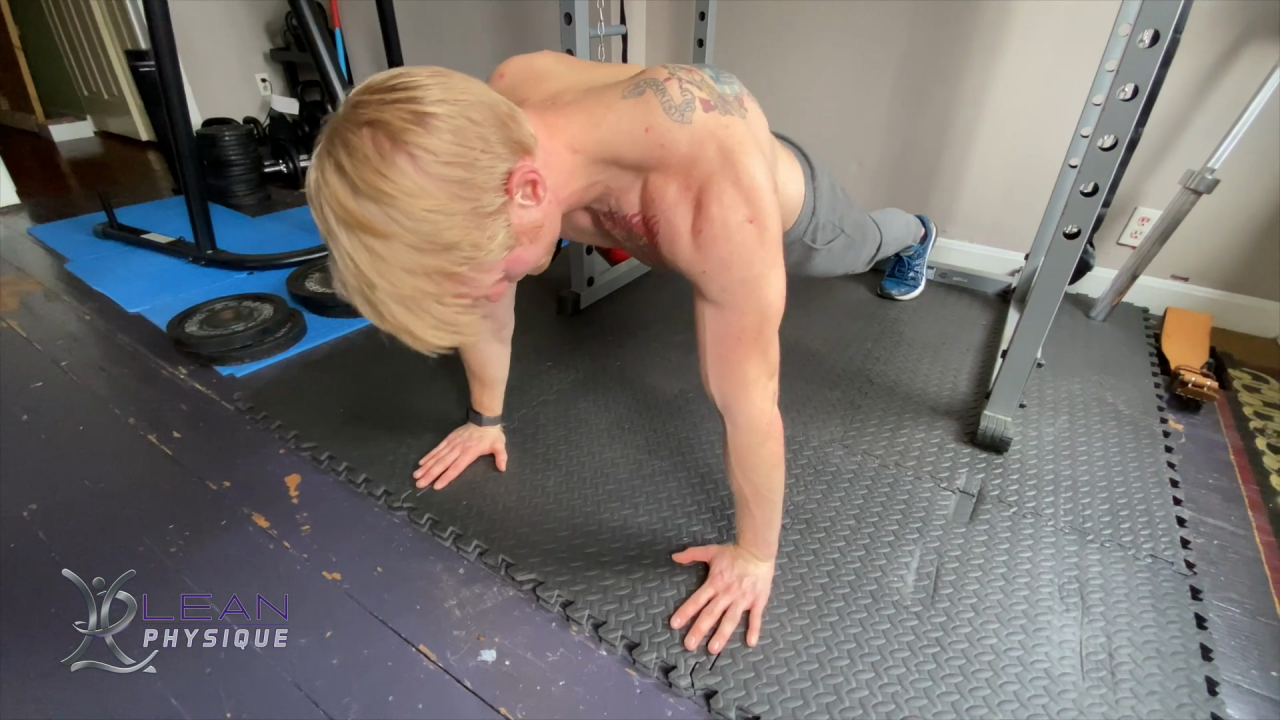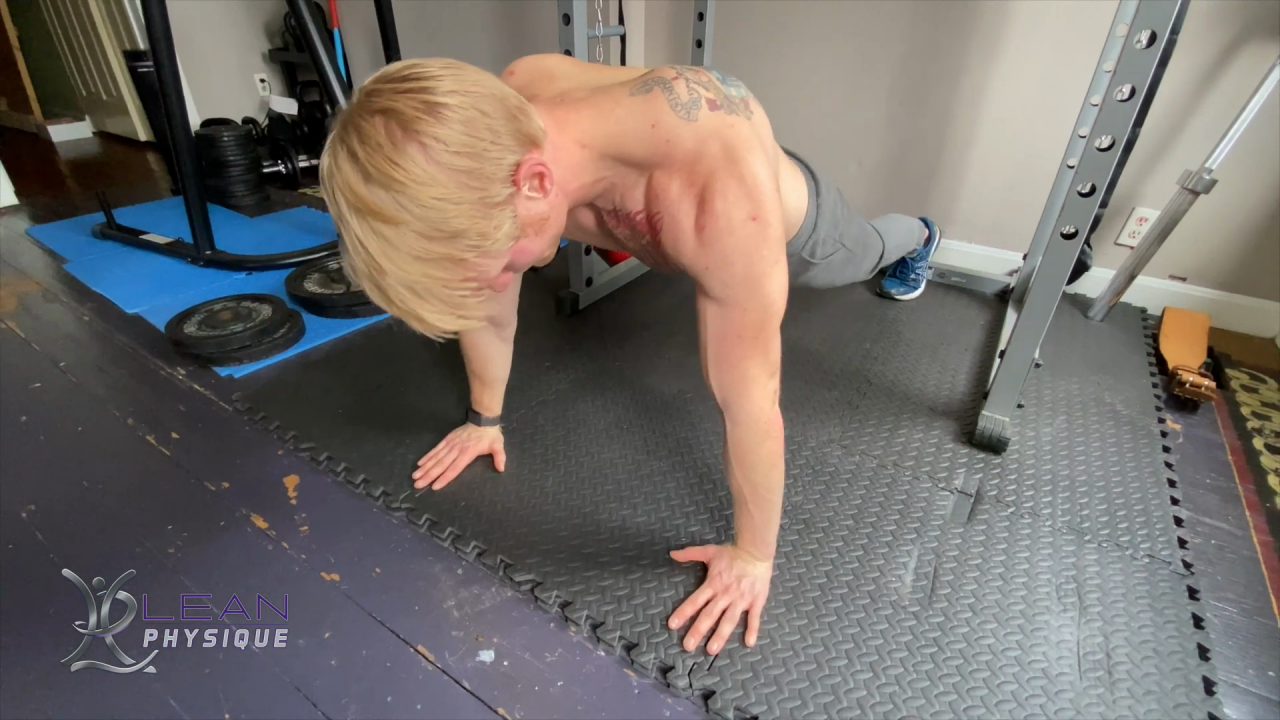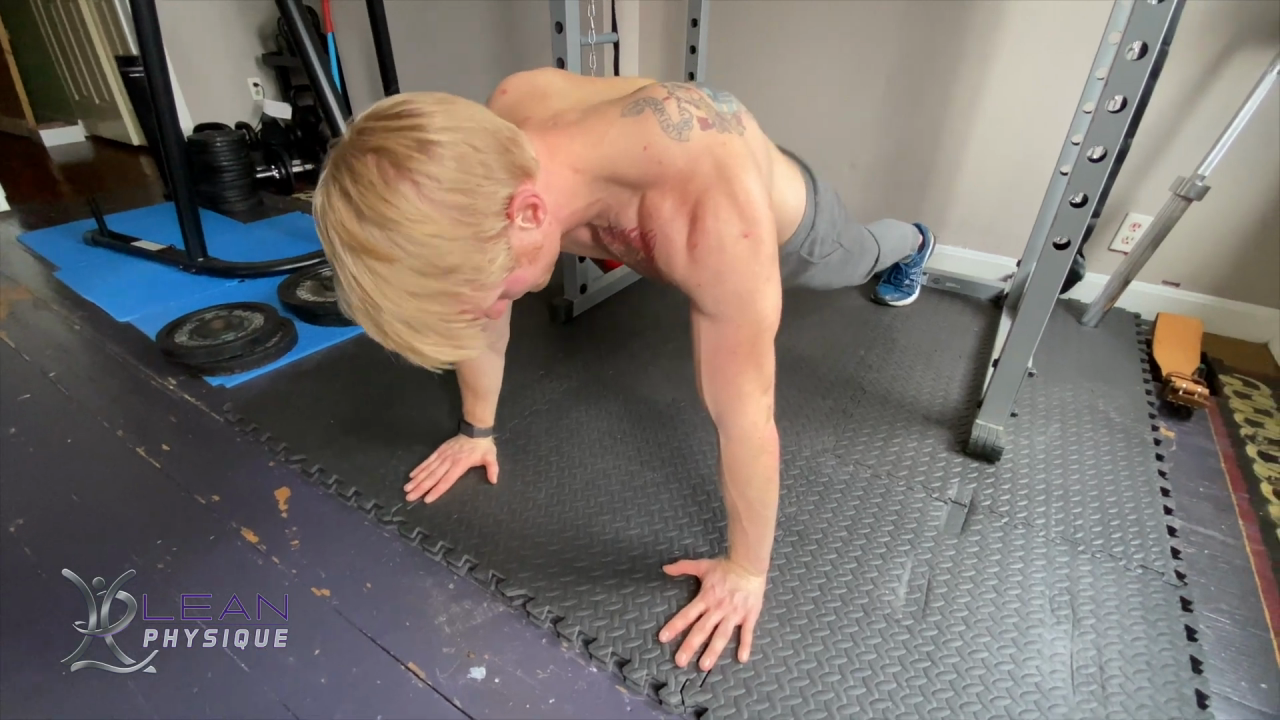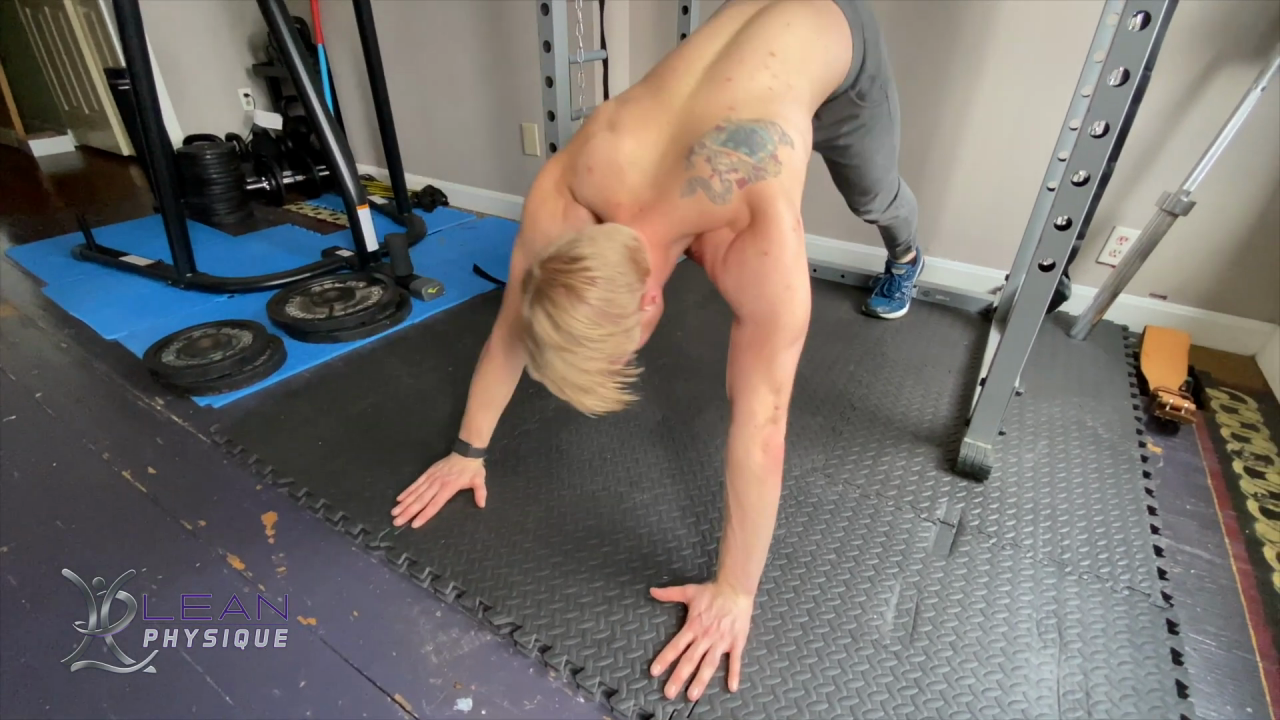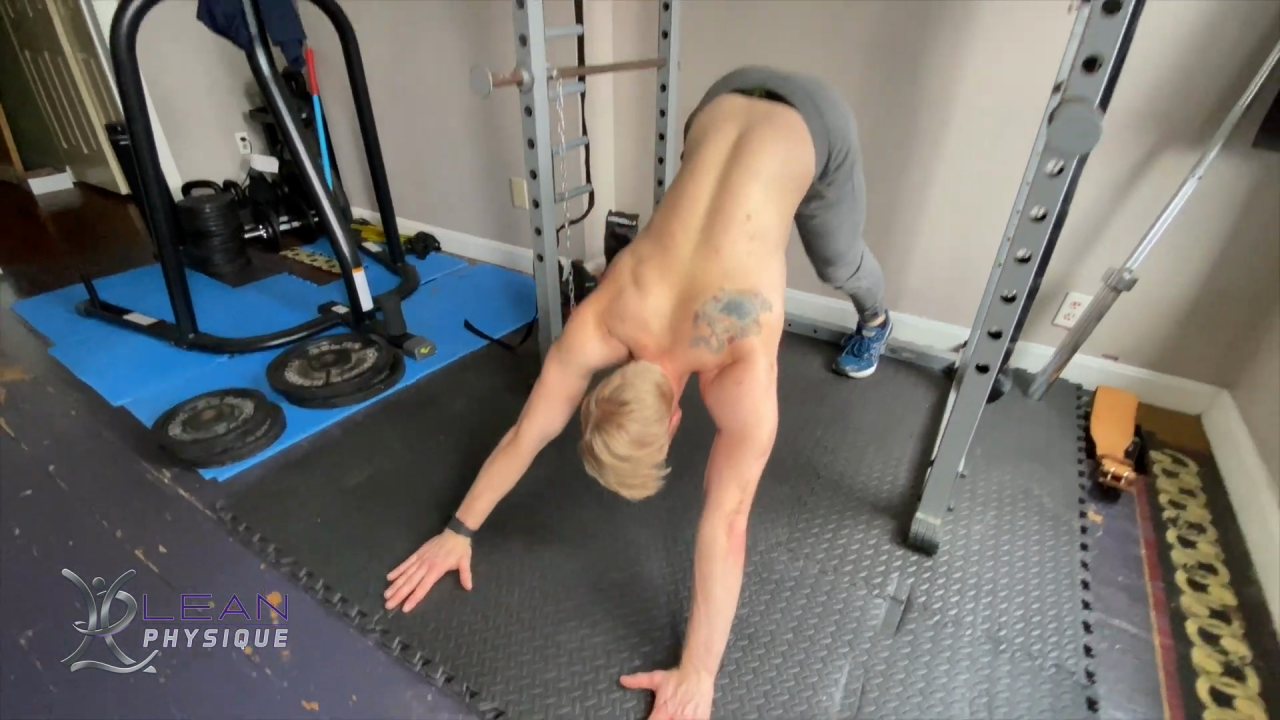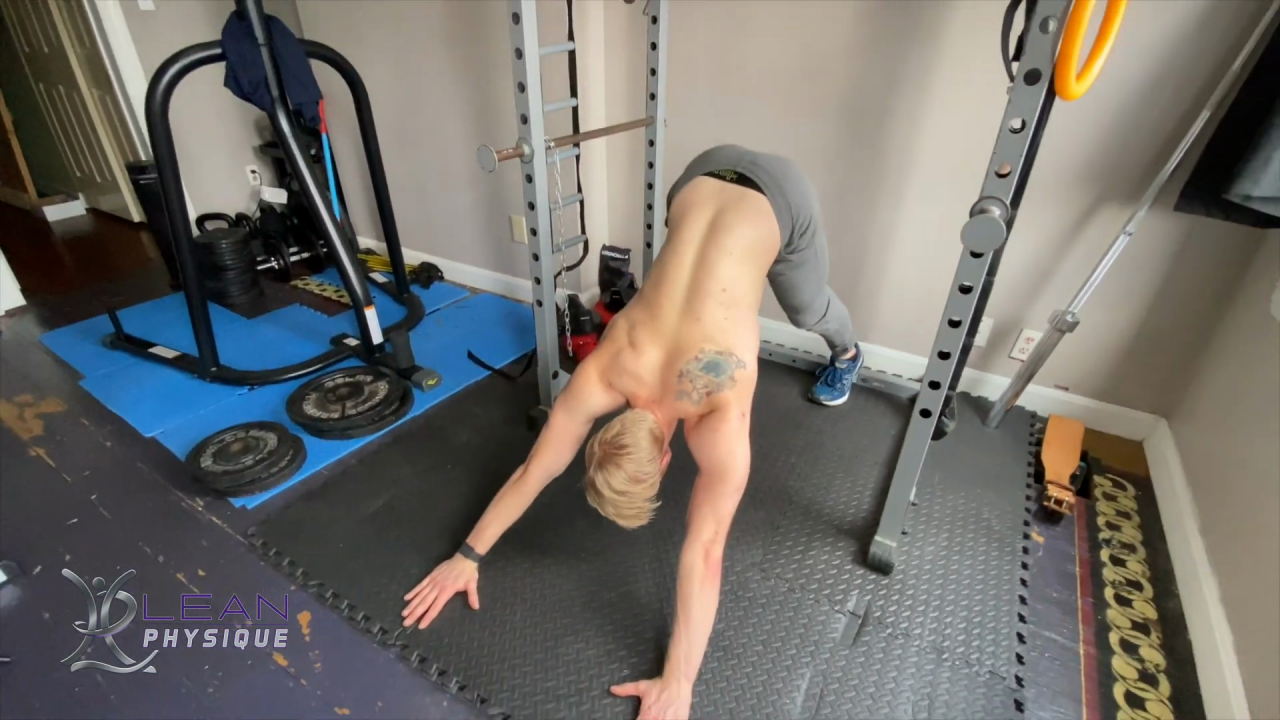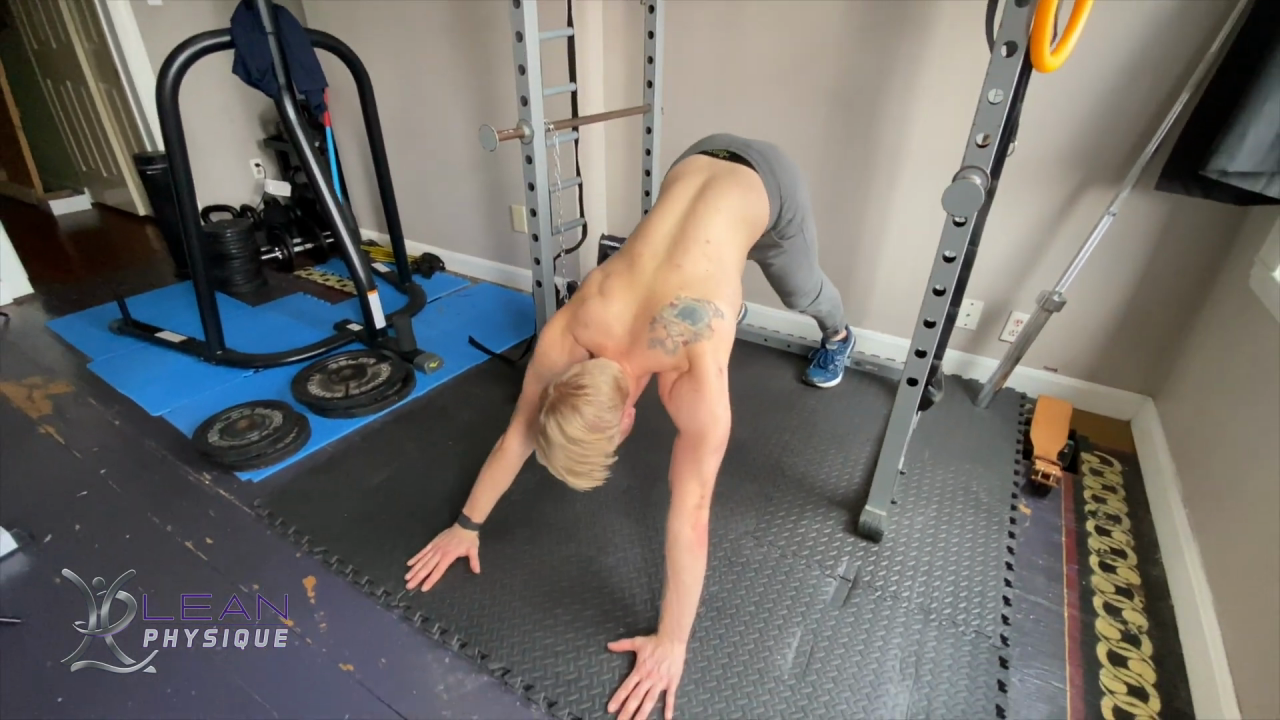
dt=0.5s
person 1, frame 1
left shoulder: (709, 198)
right shoulder: (484, 143)
left elbow: (748, 405)
right elbow: (486, 312)
left wrist: (755, 555)
right wrist: (486, 419)
left hip: (786, 210)
left knee: (860, 245)
left ankle: (913, 233)
person 1, frame 2
left shoulder: (713, 193)
right shoulder: (494, 140)
left elbow: (749, 402)
right elbow: (488, 306)
left wrist: (752, 556)
right wrist: (485, 419)
left hip: (790, 226)
right hip: (698, 223)
left knee: (862, 251)
left ankle: (915, 235)
person 1, frame 3
left shoulder: (709, 214)
right shoulder: (483, 148)
left elbow: (746, 416)
right elbow: (480, 321)
left wrist: (746, 570)
right wrist: (477, 429)
left hip: (785, 225)
left knee: (856, 258)
left ankle: (912, 240)
person 1, frame 4
left shoulder: (757, 242)
right shoulder: (567, 185)
left elbow: (761, 417)
right elbow: (511, 324)
left knee: (873, 197)
left ankle: (903, 255)
person 1, frame 5
left shoulder: (739, 368)
right shoulder: (603, 321)
left elbow: (726, 519)
right elbow: (527, 433)
right wrist: (457, 531)
left hip: (812, 123)
right hip: (731, 103)
left knee: (838, 264)
left ankle: (872, 322)
person 1, frame 6
left shoulder: (718, 416)
right shoulder: (603, 375)
left elbow: (704, 549)
right elbow: (535, 469)
left hip: (778, 198)
right hip: (708, 177)
left knee: (806, 309)
left ankle: (845, 350)
person 1, frame 7
left shoulder: (692, 374)
right shoulder: (565, 334)
left elbow: (691, 508)
right elbow: (518, 432)
left wrist: (671, 643)
left hip: (766, 184)
right hip: (699, 163)
left knee: (800, 290)
left ankle: (836, 335)
